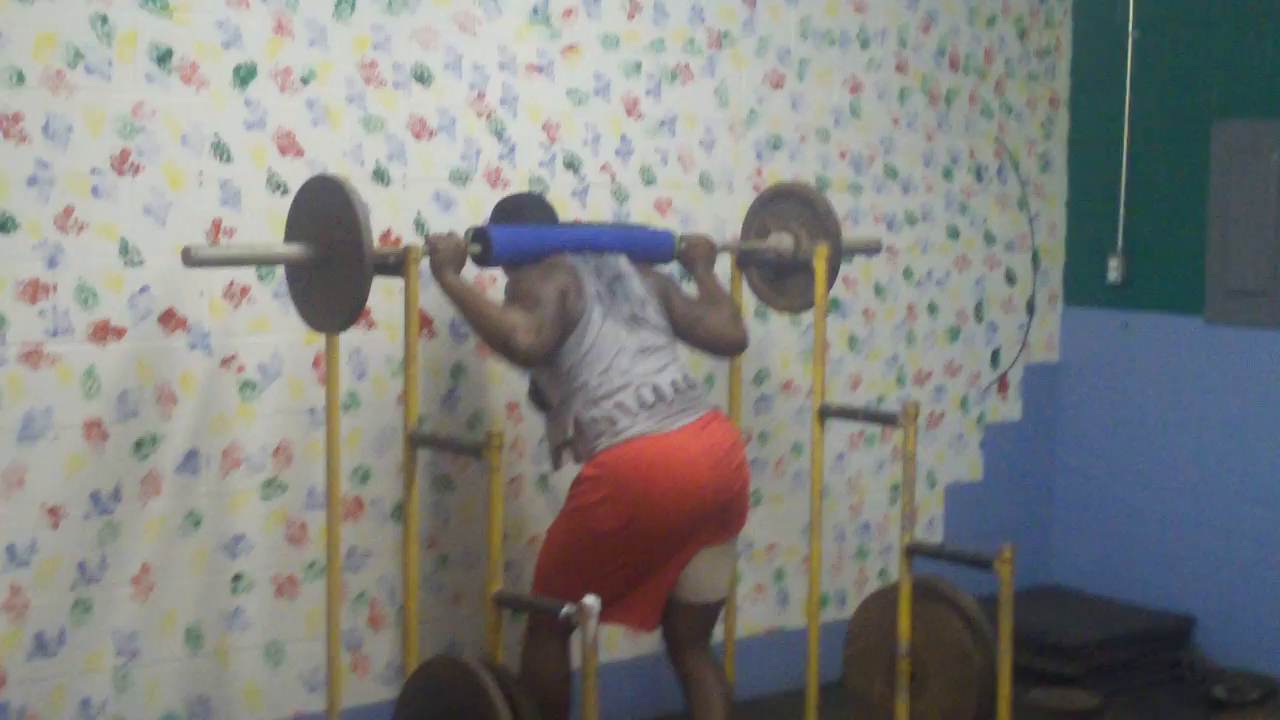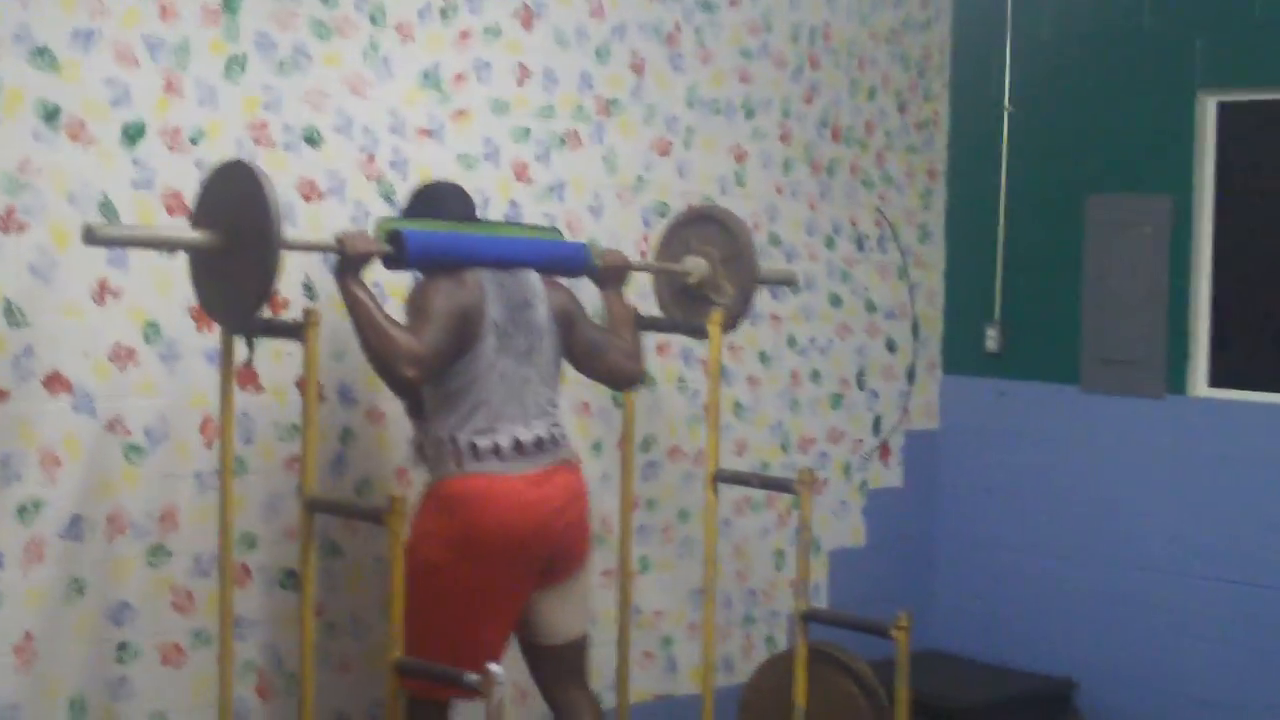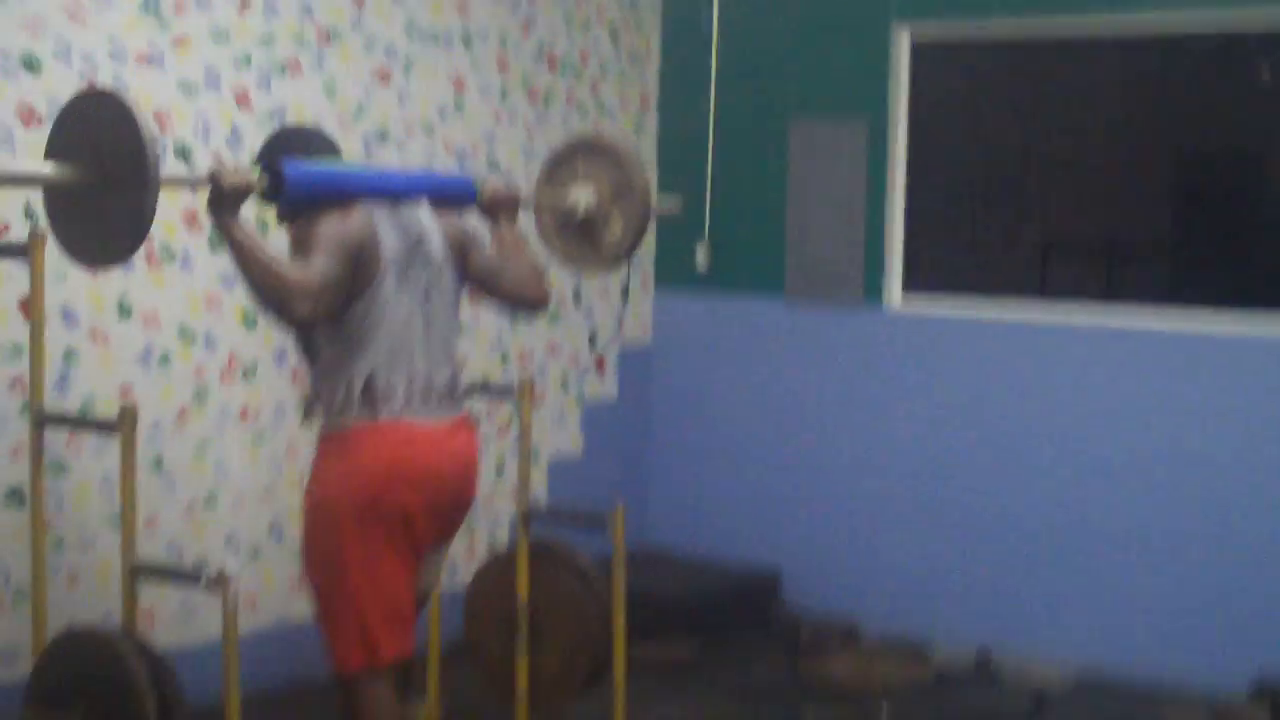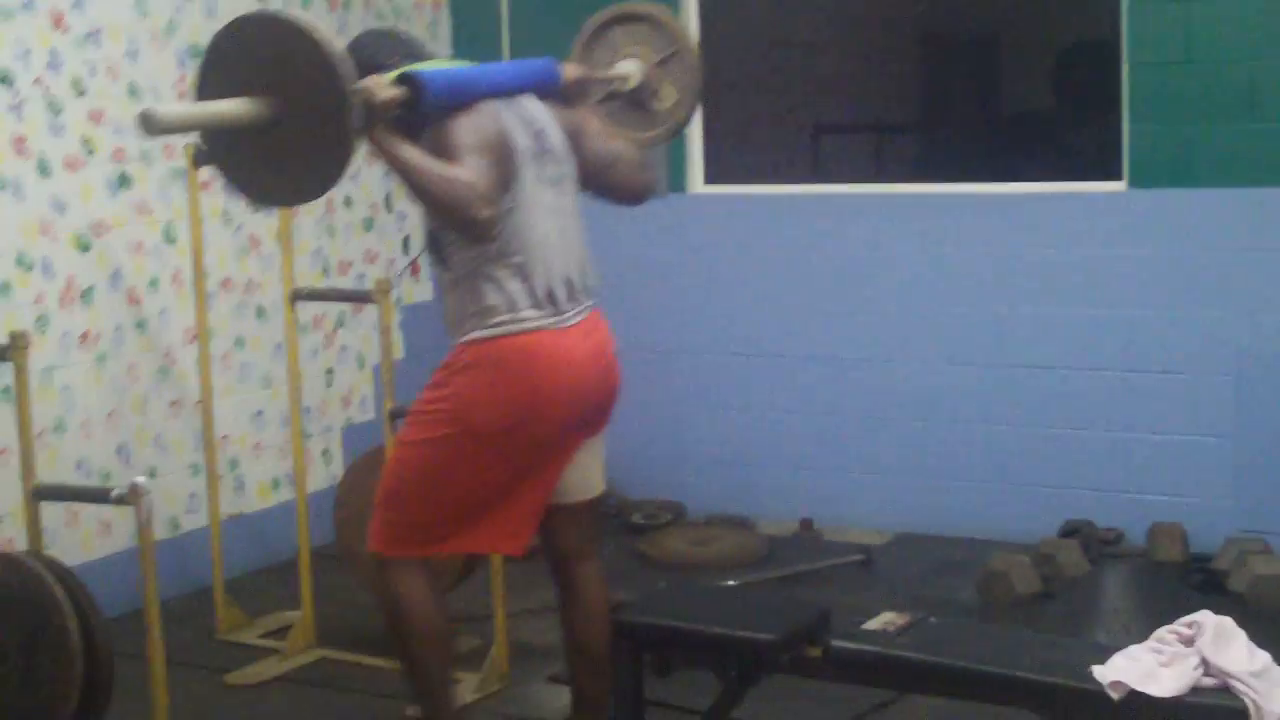
dt=1s
person 1, frame 1
left shoulder: (539, 280)
right shoulder: (638, 273)
left elbow: (526, 341)
right elbow: (731, 337)
left wrist: (449, 275)
right wrist: (702, 269)
left hip: (640, 467)
right hip: (719, 455)
left knee: (550, 616)
right knee: (690, 640)
person 1, frame 2
left shoulder: (444, 290)
right shoulder: (548, 291)
left elbow: (409, 366)
right elbow: (627, 369)
left wrist: (351, 280)
right wrist: (612, 289)
left hip: (478, 503)
right hip: (560, 496)
person 1, frame 3
left shoulder: (335, 227)
right shoulder: (439, 223)
left elbow: (301, 303)
right elbow: (530, 291)
left wrist: (230, 220)
right wrist: (504, 220)
left hip: (374, 452)
right hip: (451, 445)
left knee: (365, 659)
right knee: (391, 623)
person 1, frame 4
left shoulder: (457, 126)
right shoulder: (538, 111)
left elbow: (473, 213)
right elbow: (636, 179)
left wrist: (381, 136)
right wrist: (579, 106)
left hip: (513, 364)
right hip: (587, 351)
left knee: (400, 550)
right knee: (575, 556)
